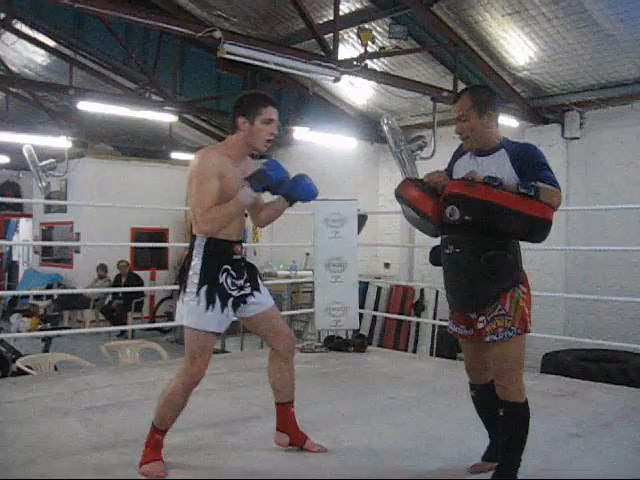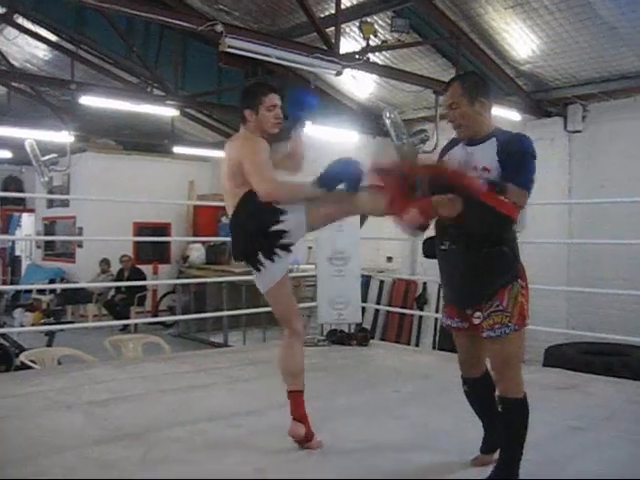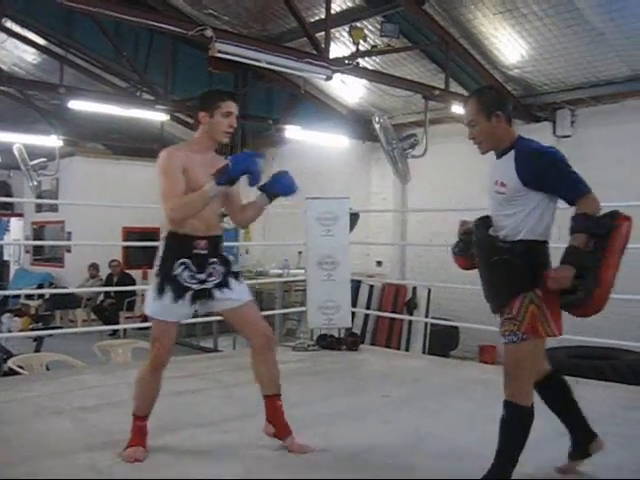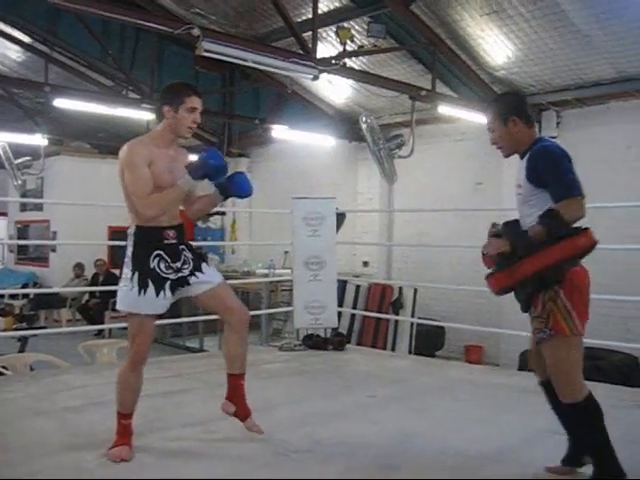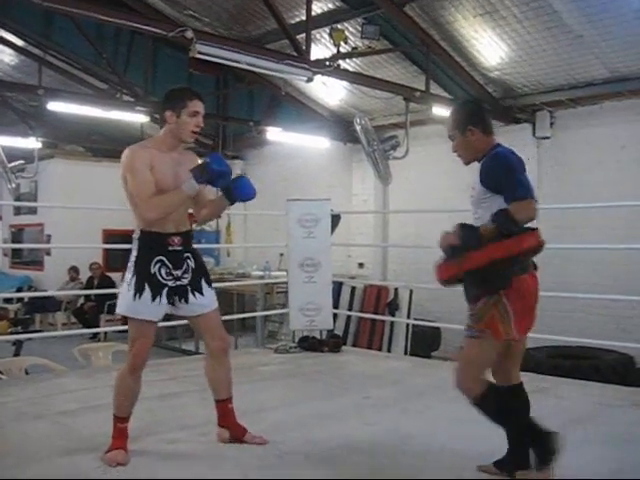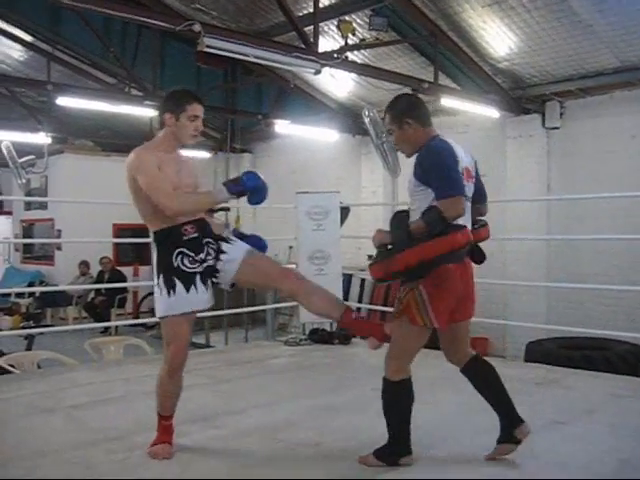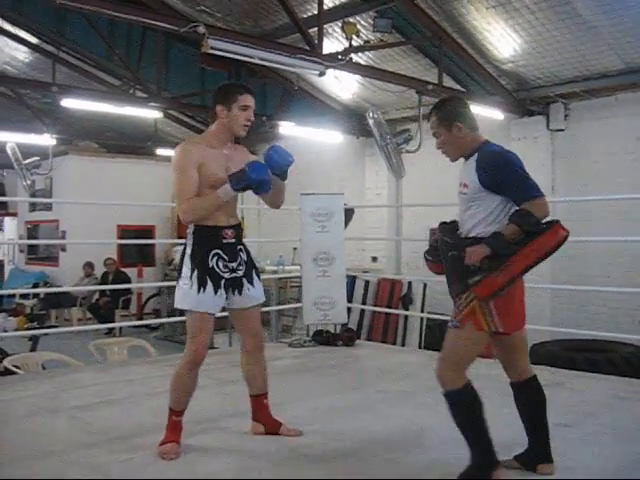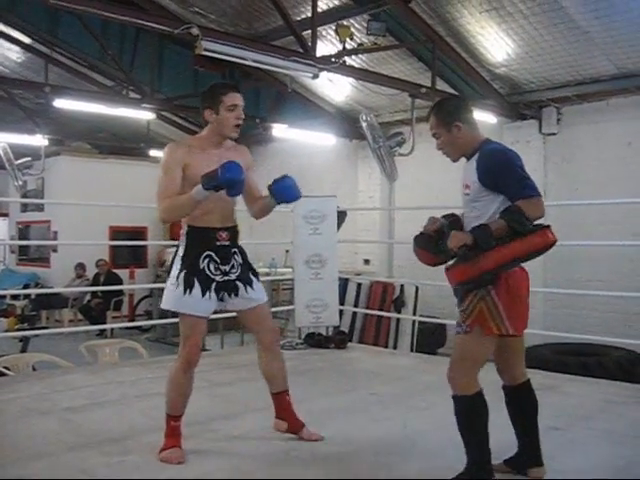
dt=0.5s
person 1, frame 1
left shoulder: (521, 155)
right shoulder: (460, 156)
left elbow: (553, 198)
left wrist: (495, 186)
right wrist: (434, 187)
left hip: (501, 281)
right hip: (460, 280)
left knee: (508, 381)
right knee: (477, 373)
right ankle: (498, 446)
person 1, frame 2
left shoulder: (513, 145)
right shoulder: (451, 149)
left elbow: (515, 199)
right elbow: (428, 196)
left hip: (497, 273)
right hip: (455, 273)
left knee: (507, 377)
right knee: (470, 367)
right ankle: (494, 435)
person 1, frame 3
left shoulder: (537, 156)
right shoulder: (501, 160)
left elbow: (589, 205)
left wrist: (570, 263)
right wrist: (478, 228)
left hip: (528, 284)
right hip: (508, 281)
left knee: (516, 384)
right knee: (535, 369)
right ankle: (584, 438)
person 1, frame 4
left shoulder: (546, 154)
right shoulder: (534, 158)
left elbow: (572, 209)
left wrist: (514, 243)
left hip: (556, 281)
right hip: (549, 280)
left knee: (566, 383)
right knee: (550, 372)
person 1, frame 5
left shoulder: (498, 161)
right shoulder: (503, 162)
left elbow: (525, 211)
left wrist: (465, 237)
right wrist: (471, 235)
left hip: (502, 288)
right hip: (513, 281)
left knee: (468, 379)
right knee: (505, 375)
left ankle: (538, 440)
person 1, frame 6
left shoulder: (433, 154)
right shoulder: (460, 154)
left elbow: (453, 207)
right elbow: (478, 207)
left wrist: (397, 235)
left hip: (431, 272)
right hip: (457, 267)
left knee: (396, 363)
right knee: (460, 352)
left ankle: (397, 449)
right ankle: (512, 425)
person 1, frame 7
left shoulder: (496, 158)
right shoulder: (474, 163)
left elbow: (538, 207)
left wrist: (490, 247)
left knee: (448, 371)
right knee: (518, 369)
person 1, frame 8
left shoulder: (496, 157)
right shoulder: (476, 162)
left elbow: (534, 207)
left wrist: (476, 237)
right wrist: (449, 224)
left hip: (496, 282)
right hip: (497, 280)
left knee: (460, 376)
right knee: (512, 373)
person 2, frame 1
left shoulder: (247, 164)
right shoulder: (208, 160)
left elbow: (258, 219)
right elbow: (204, 221)
left wrist: (288, 197)
right wrist: (249, 188)
left hip: (237, 265)
right hip: (208, 265)
left knee: (284, 341)
right knee: (194, 370)
left ankle: (287, 430)
right ankle: (152, 448)
person 2, frame 2
left shoulder: (244, 146)
right shoulder: (251, 144)
left elbow: (293, 164)
right elbow: (268, 191)
left wrist: (297, 125)
right wrist: (323, 188)
left hip: (256, 240)
right hip: (260, 221)
left knee: (295, 329)
right knee: (348, 200)
left ankle: (298, 422)
person 2, frame 3
left shoulder: (224, 164)
right shoulder: (173, 157)
left elbow: (241, 220)
right elbow: (175, 211)
left wrist: (267, 194)
right wrist: (218, 182)
left hip: (215, 260)
right hip: (178, 259)
left knee: (262, 337)
right knee: (158, 357)
left ankle: (278, 424)
right ankle: (138, 434)
person 2, frame 4
left shoulder: (183, 156)
right shoulder: (135, 151)
right elbow: (148, 208)
left wrist: (222, 190)
right wrist: (191, 177)
left hip: (180, 248)
right hip: (148, 252)
left knee: (239, 315)
right knee: (139, 352)
left ankle: (236, 400)
right ankle: (123, 434)
person 2, frame 5
left shoulder: (190, 161)
right shoulder: (138, 155)
left elbow: (205, 214)
right elbow: (149, 211)
left wrist: (228, 194)
right wrist: (192, 182)
left hip: (186, 256)
right hip: (151, 258)
left knee: (219, 343)
right knee: (138, 358)
left ankle: (228, 424)
right ankle: (119, 438)
person 2, frame 6
left shoulder: (182, 162)
right shoulder: (141, 159)
right elbow: (172, 205)
left wrist: (239, 236)
right wrist: (230, 190)
left hip: (209, 242)
right hip: (172, 253)
left knee: (290, 278)
right knee: (176, 355)
left ankle: (370, 328)
right ankle: (164, 433)
person 2, frame 7
left shoulder: (244, 155)
right shoulder: (190, 151)
left elbow: (275, 202)
right elbow: (187, 212)
left wrist: (279, 174)
right wrist: (232, 187)
left hip: (237, 250)
right hip: (204, 252)
left knee: (254, 340)
right knee: (197, 350)
left ankle: (262, 417)
right ankle: (173, 430)
person 2, frame 8
left shoulder: (241, 155)
right shoulder: (178, 152)
left elbow: (255, 208)
right elbow: (165, 212)
left wrist: (275, 196)
right wrist: (204, 187)
left hip: (232, 251)
right hip: (197, 252)
left knee: (269, 336)
right knee: (190, 353)
left ankle: (285, 417)
right ankle: (172, 436)
